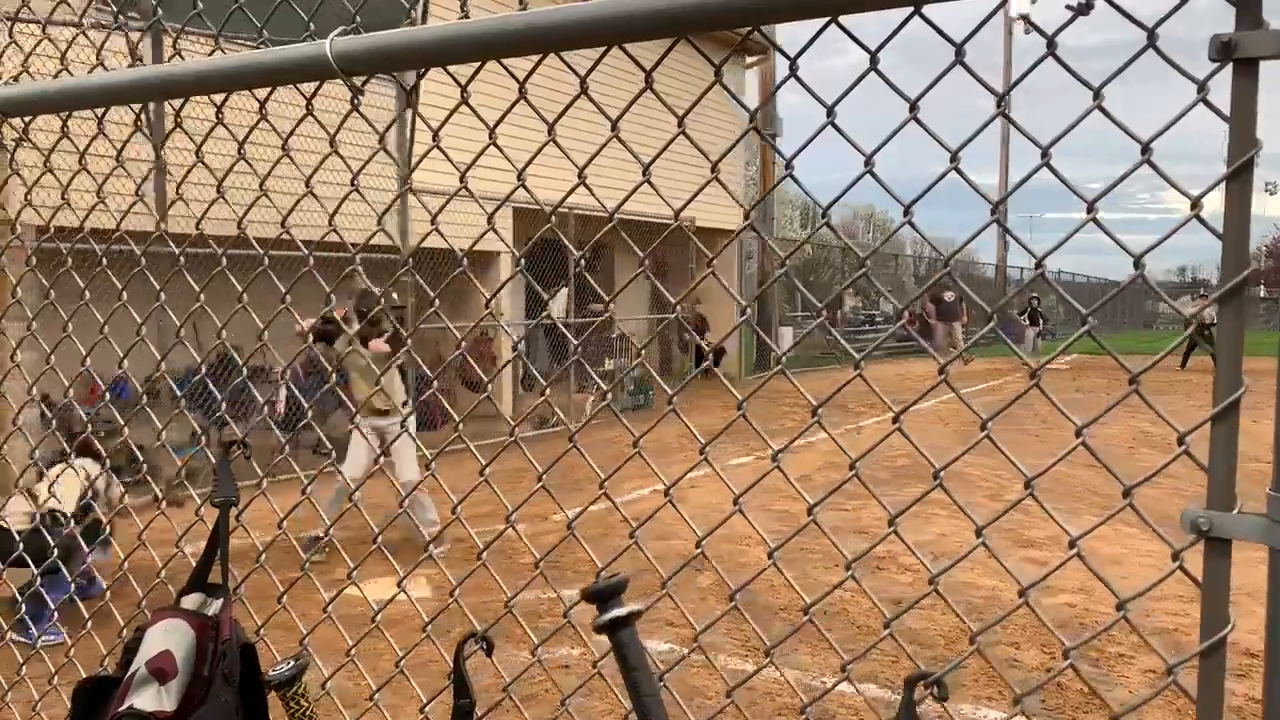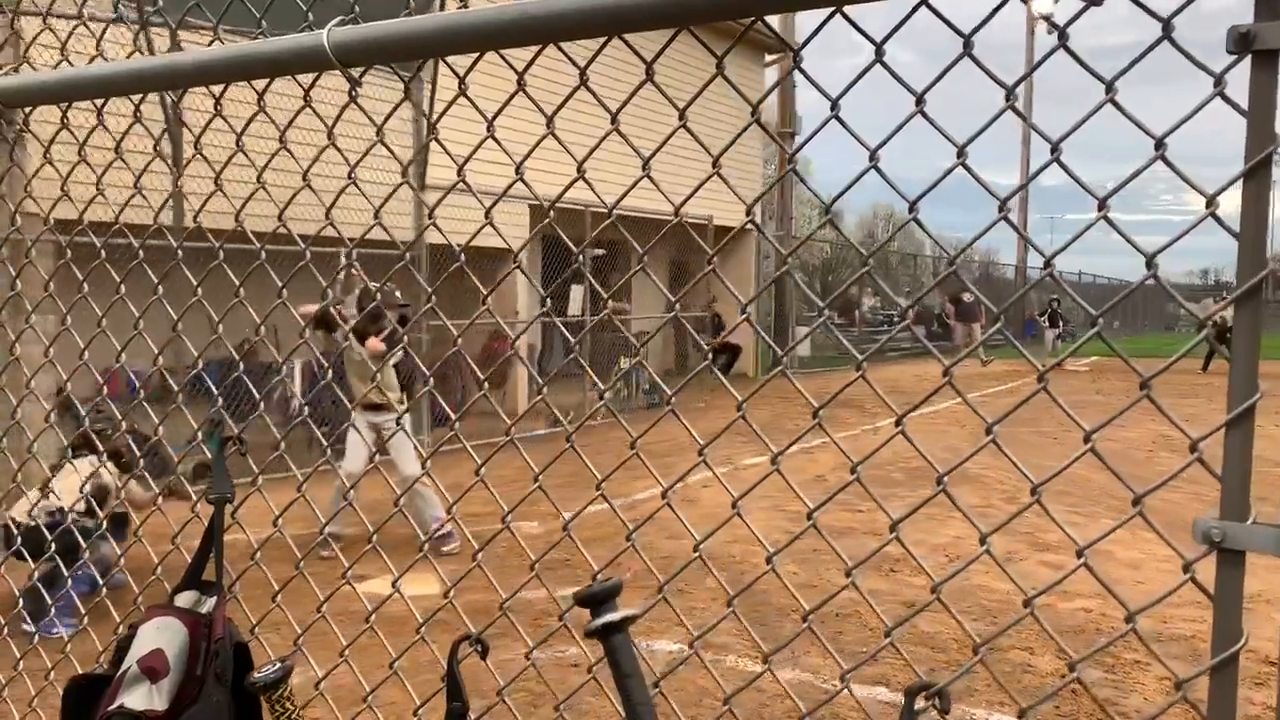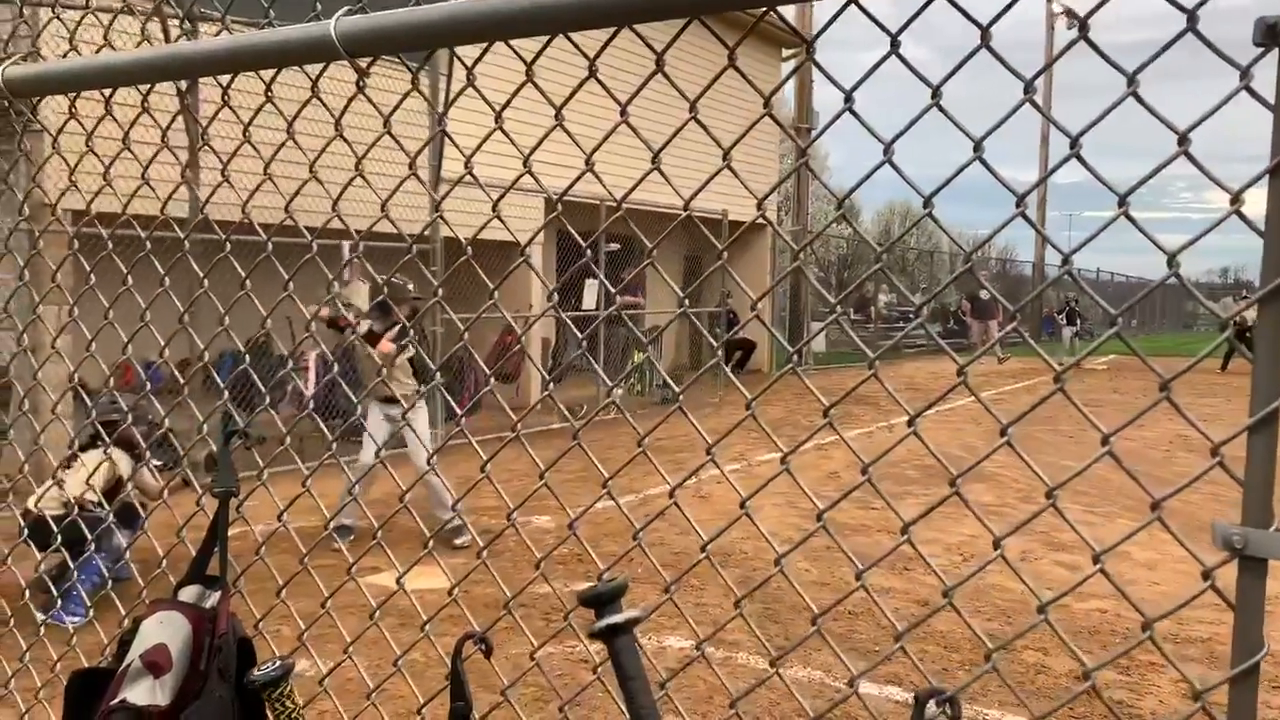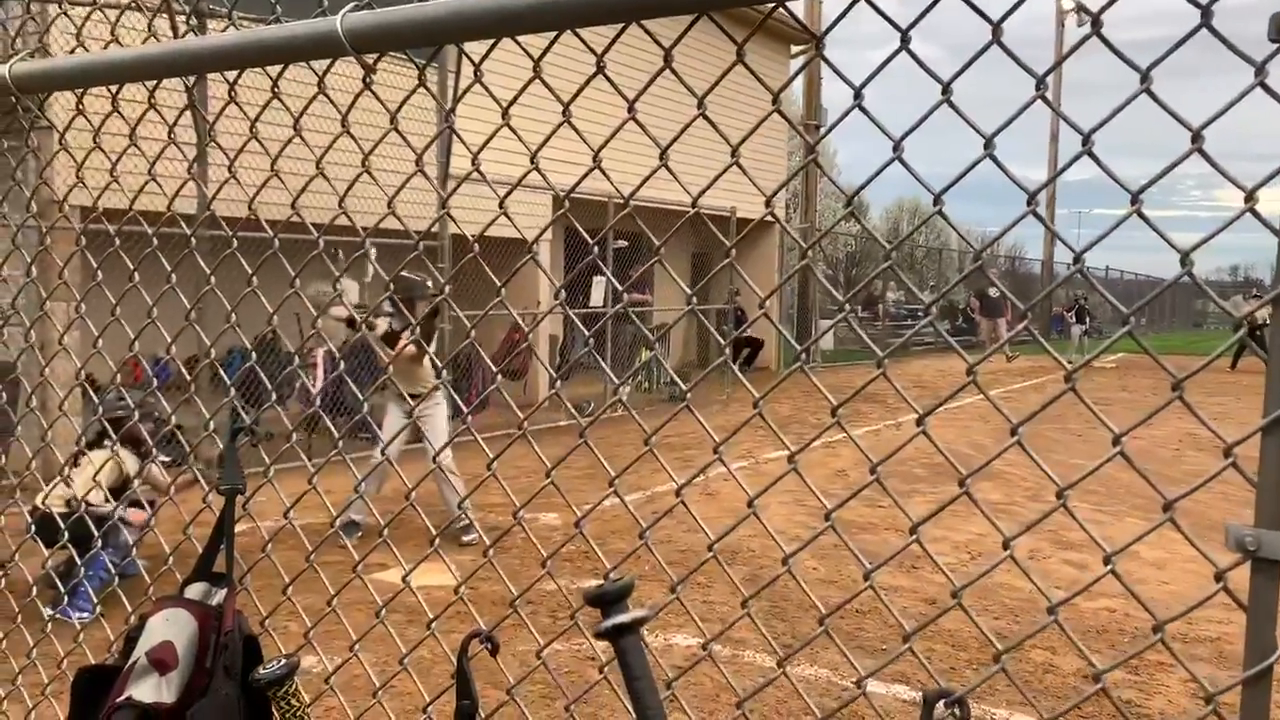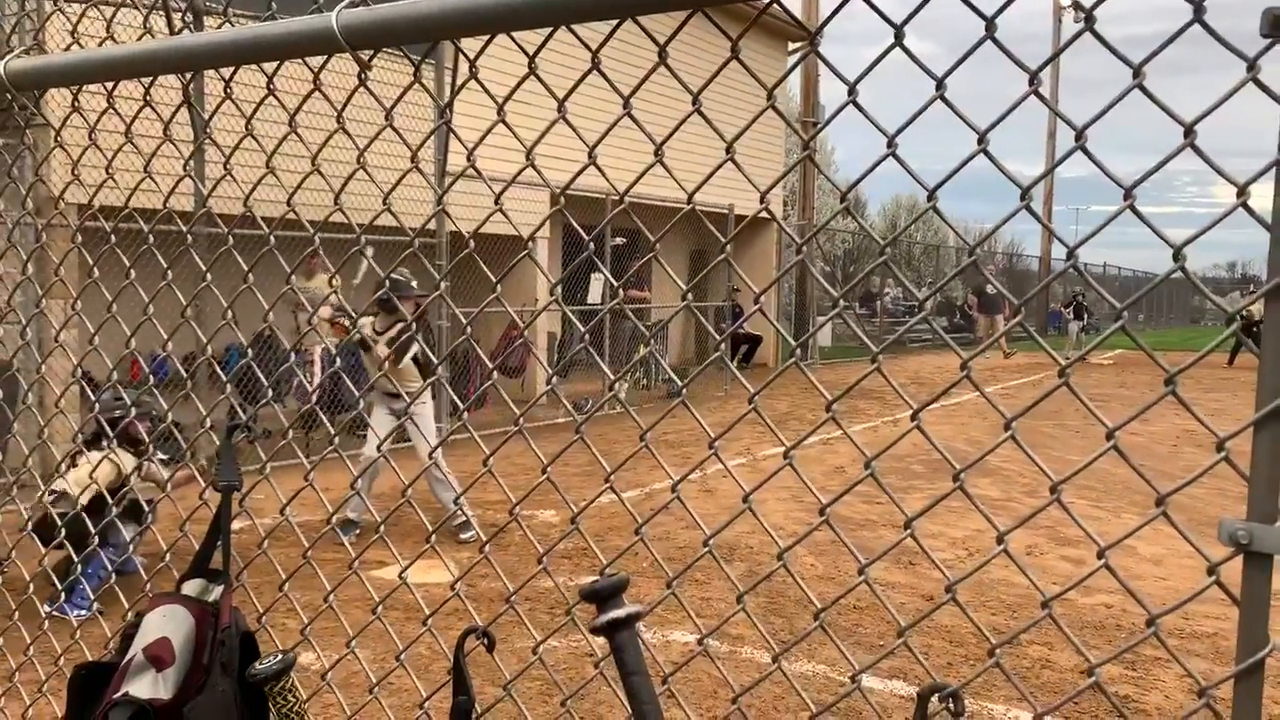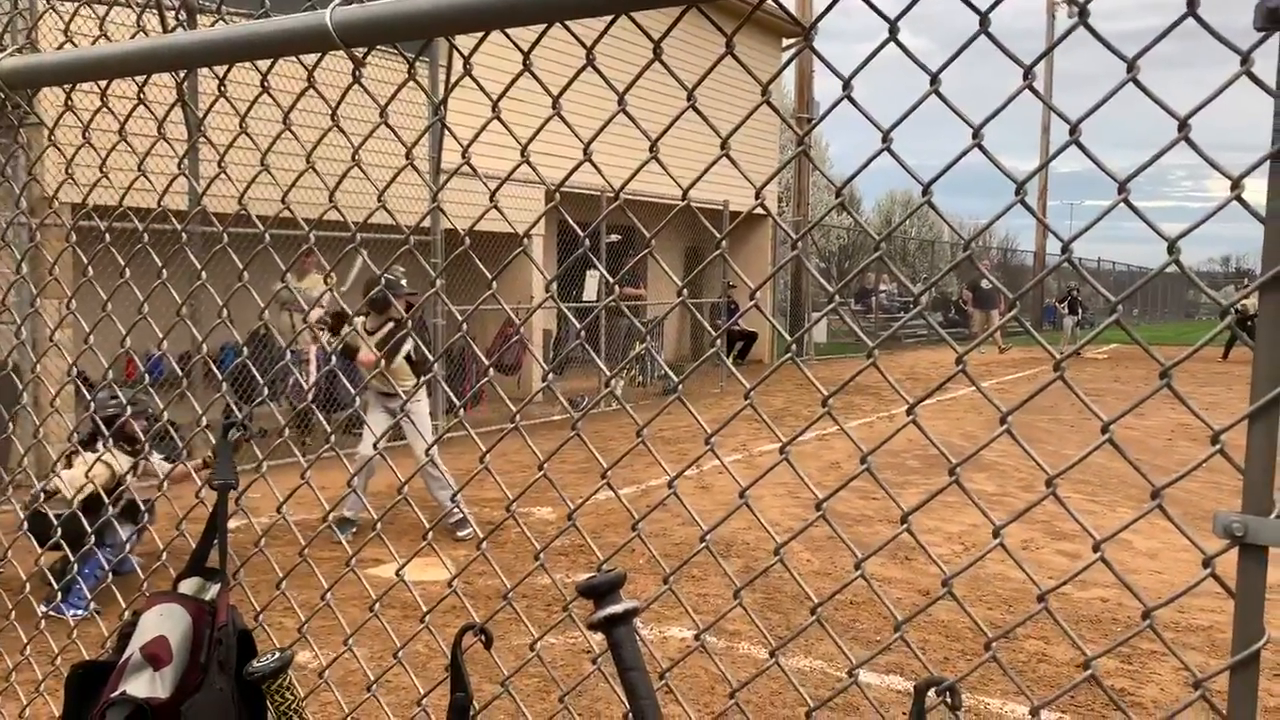
dt=0.4s
person 1, frame 1
left shoulder: (393, 337)
right shoulder: (345, 339)
left elbow: (379, 348)
right elbow: (301, 330)
left wrist: (352, 323)
left hip: (399, 418)
right hip: (366, 418)
left knee: (409, 479)
right knee: (349, 477)
left ankle: (432, 533)
right ankle: (319, 535)
person 1, frame 2
left shoulder: (394, 334)
right shoulder: (345, 330)
left elbow: (375, 347)
right elbow: (304, 312)
left wrist: (351, 322)
right wrist: (331, 309)
left hip: (394, 412)
right hip: (362, 413)
left knee: (411, 472)
right knee: (350, 471)
left ankle: (442, 529)
right ankle: (331, 531)
person 1, frame 3
left shoulder: (406, 329)
right shoulder: (360, 325)
left elbow: (388, 350)
right elbow: (315, 313)
left wrist: (359, 327)
right wrist: (340, 314)
left hip: (411, 404)
right hip: (379, 404)
left knee: (425, 463)
right knee: (366, 462)
left ankle: (453, 522)
right ankle: (344, 523)
person 1, frame 4
left shoulder: (426, 326)
right shoulder: (381, 322)
left elbow: (411, 352)
right elbow: (334, 311)
left wrist: (381, 331)
right wrist: (355, 316)
left hip: (430, 399)
right hip: (398, 400)
left knee: (442, 459)
right knee: (382, 458)
left ankle: (463, 519)
right ankle: (353, 518)
person 1, frame 5
left shoulder: (411, 328)
right shoulder: (364, 323)
left elbow: (388, 359)
right elbow: (324, 312)
left wrist: (359, 337)
right wrist: (332, 315)
left hip: (416, 399)
right hip: (383, 399)
left knee: (431, 458)
right knee: (371, 456)
left ankle: (461, 517)
right ankle: (351, 517)
person 1, frame 6
left shoulder: (402, 328)
right shoulder: (356, 324)
left elbow: (378, 362)
left wrist: (345, 349)
left hip: (412, 396)
right hip: (379, 397)
left knee: (427, 455)
right knee: (366, 453)
left ankle: (456, 513)
right ankle: (348, 515)
person 2, frame 1
left shoulder: (73, 467)
right shoulder: (91, 469)
left hip: (20, 530)
right hip: (15, 535)
right knee: (86, 556)
right ankle: (34, 625)
person 2, frame 2
left shoulder: (91, 465)
right shoulder: (97, 466)
right elbow: (115, 505)
right hip: (26, 531)
right knee: (102, 550)
right ankle: (48, 620)
person 2, frame 3
left shoulder: (120, 456)
right shoulder: (108, 457)
left elbow: (155, 492)
right elbow: (91, 498)
right wrist: (120, 506)
left hip: (57, 518)
right hip: (42, 521)
left knee: (131, 513)
right knee: (114, 537)
right ankle: (65, 608)
person 2, frame 4
left shoulder: (138, 455)
right shoulder: (110, 457)
left elbow: (166, 486)
right elbow: (77, 501)
left wrist: (200, 475)
right wrist: (124, 514)
left hip: (75, 516)
right hip: (50, 520)
left knee: (142, 509)
right knee: (121, 534)
right ankle: (72, 604)
person 2, frame 5
left shoulder: (136, 453)
right shoulder: (109, 460)
left elbow: (167, 481)
right elbow: (58, 490)
right wrist: (33, 525)
left hip: (85, 516)
right hip: (54, 520)
left knee: (141, 511)
right knee: (123, 533)
left ankle: (115, 560)
right ankle: (69, 601)
person 2, frame 6
left shoulder: (133, 451)
right shoulder: (105, 460)
left elbow: (169, 473)
right elbow: (50, 489)
left wrist: (206, 462)
right hip: (48, 521)
left knee: (142, 511)
right knee: (121, 534)
left ankle: (114, 560)
right ankle: (66, 602)
